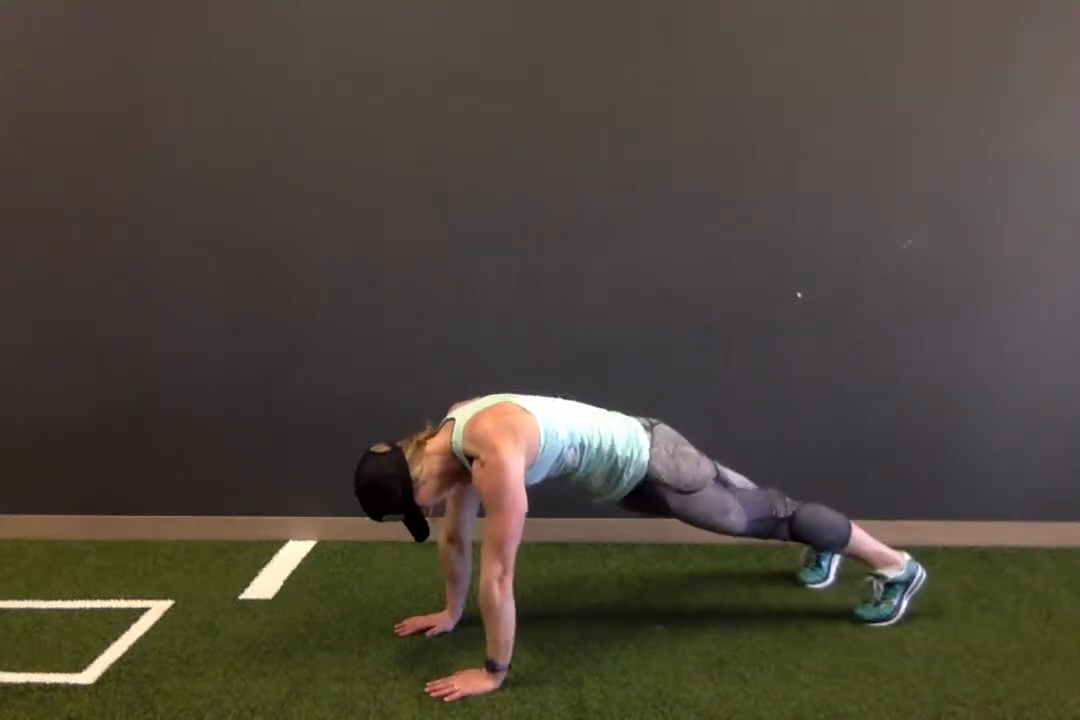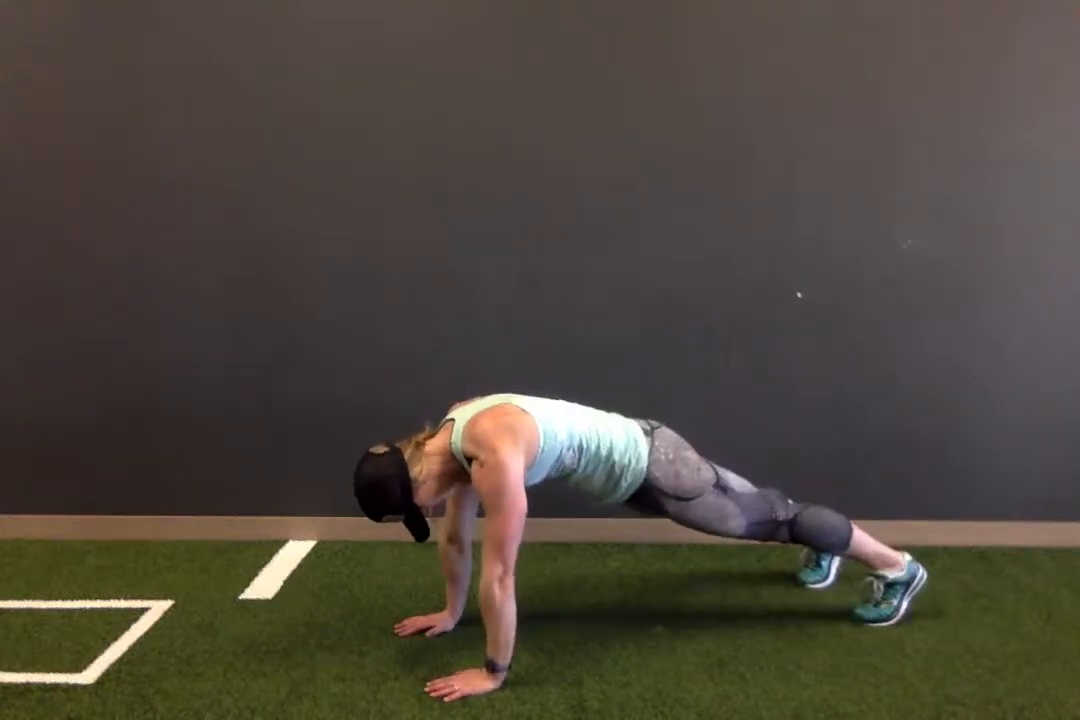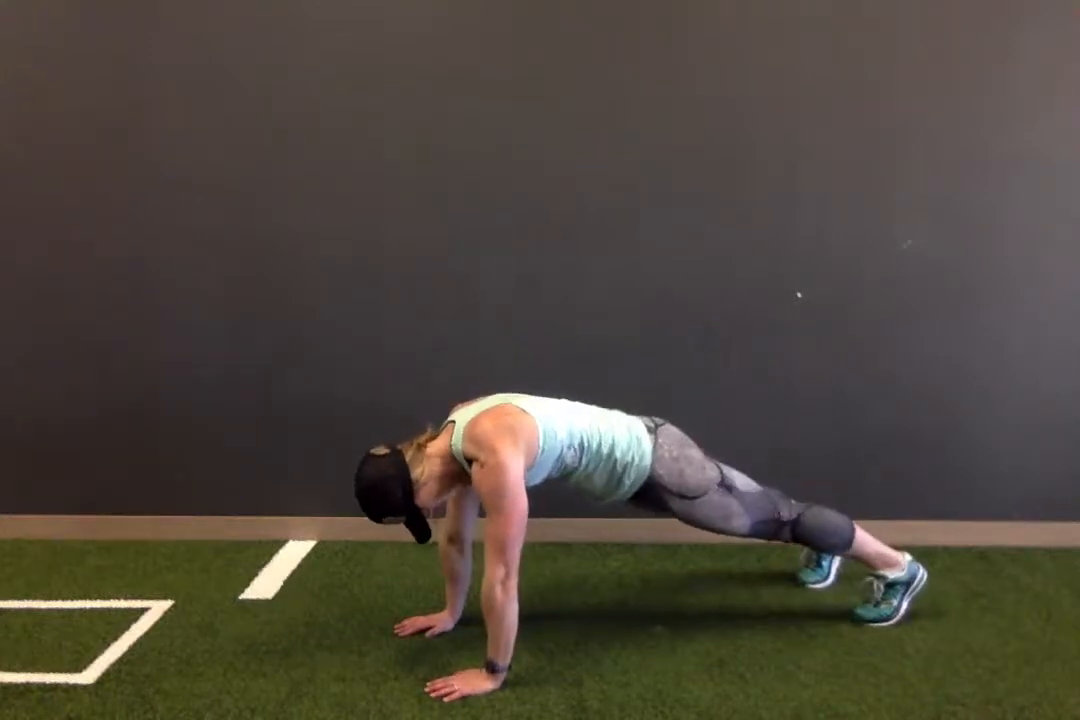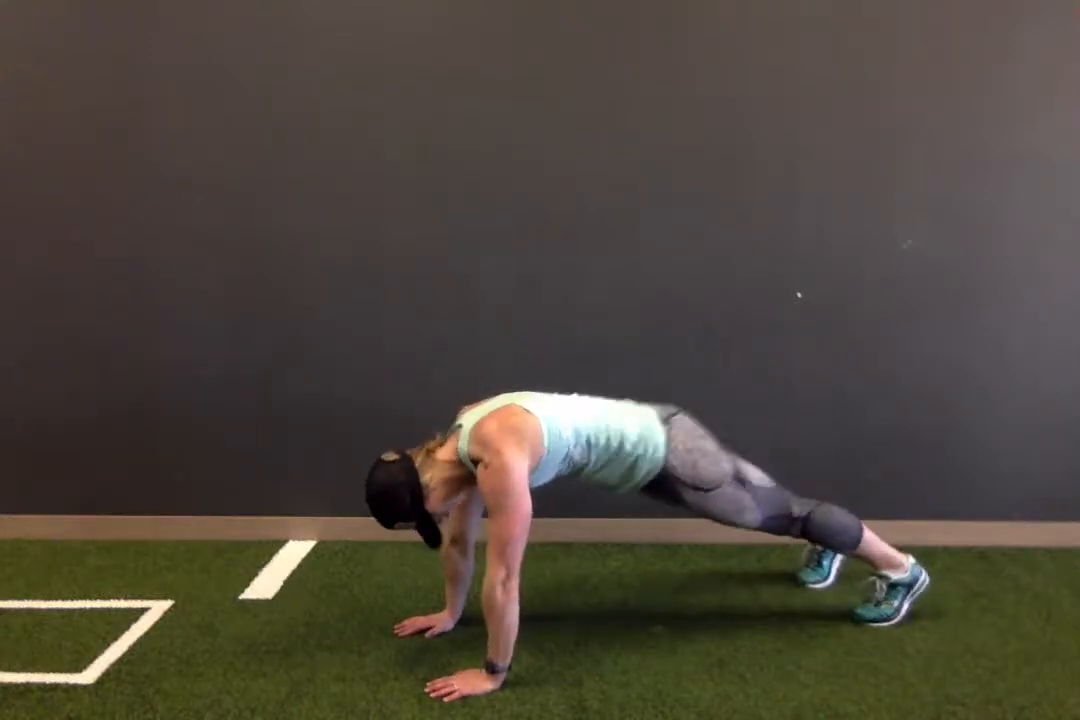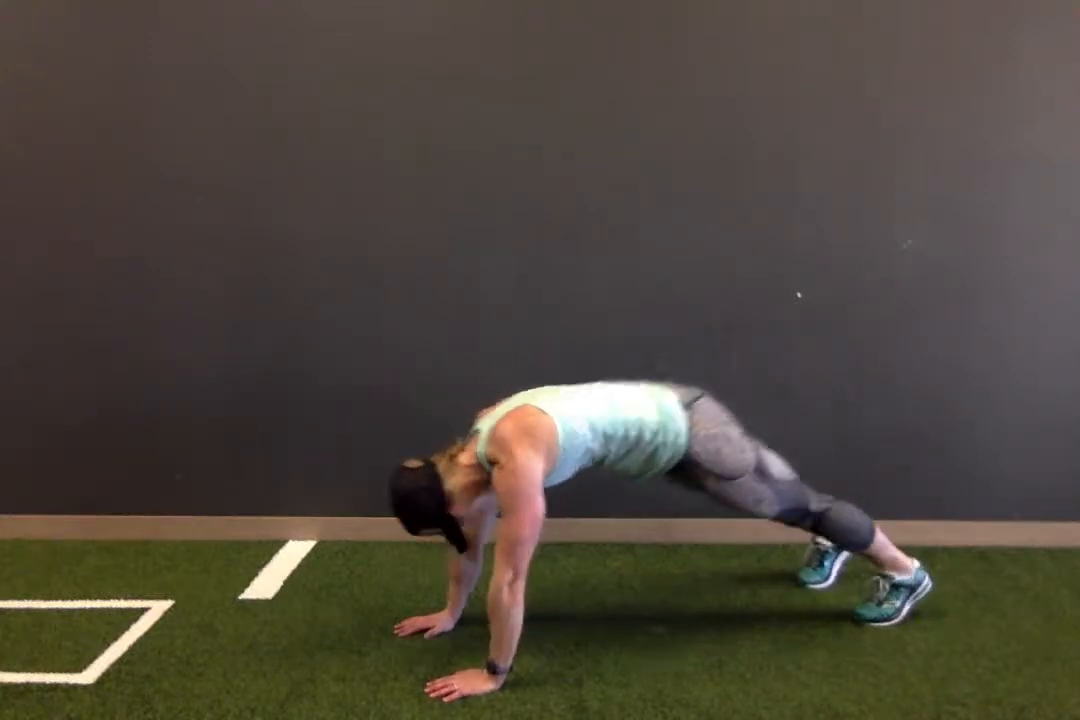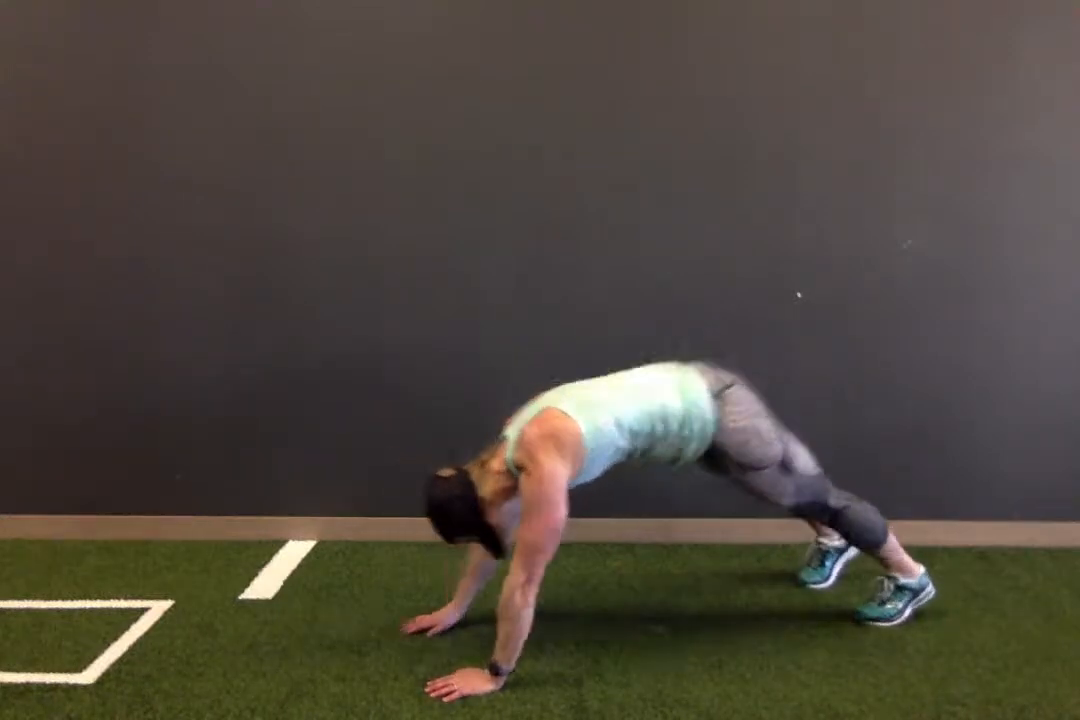
dt=0.1s
person 1, frame 1
left shoulder: (493, 451)
right shoulder: (452, 438)
left elbow: (498, 571)
right elbow: (455, 537)
left wrist: (494, 671)
right wrist: (451, 612)
left hip: (646, 461)
right hip: (625, 465)
left knee: (761, 512)
right knee: (748, 507)
left ankle: (896, 568)
right ankle: (821, 545)
person 1, frame 2
left shoulder: (491, 452)
right shoulder: (453, 437)
left elbow: (498, 572)
right elbow: (454, 536)
left wrist: (493, 672)
right wrist: (451, 612)
left hip: (644, 463)
right hip: (627, 459)
left knee: (763, 515)
right knee: (748, 505)
left ankle: (897, 568)
right ankle: (821, 548)
person 1, frame 3
left shoulder: (492, 454)
right shoulder: (453, 439)
left elbow: (502, 573)
right elbow: (455, 537)
left wrist: (493, 672)
right wrist: (451, 612)
left hip: (648, 459)
right hip: (629, 454)
left knee: (766, 514)
right knee: (749, 505)
left ankle: (897, 568)
right ankle: (822, 547)
person 1, frame 4
left shoulder: (498, 457)
right shoulder: (461, 441)
left elbow: (503, 579)
right elbow: (458, 538)
left wrist: (492, 673)
right wrist: (448, 612)
left hip: (661, 445)
right hip: (643, 437)
left knee: (779, 508)
right knee: (761, 500)
left ankle: (900, 571)
right ankle: (823, 547)
person 1, frame 5
left shoulder: (514, 458)
right shoulder: (480, 443)
left elbow: (510, 577)
right elbow: (473, 536)
left wrist: (494, 673)
right wrist: (451, 611)
left hip: (683, 430)
right hip: (662, 415)
left knee: (794, 501)
right knee: (777, 494)
left ankle: (904, 572)
right ankle: (827, 546)
person 1, frame 6
left shoulder: (544, 463)
right shoulder: (512, 446)
left elbow: (523, 581)
right elbow: (492, 533)
left wrist: (493, 674)
right wrist: (456, 607)
left hip: (716, 412)
right hip: (691, 391)
left knee: (814, 496)
right knee: (792, 488)
left ankle: (910, 578)
right ankle: (831, 546)
